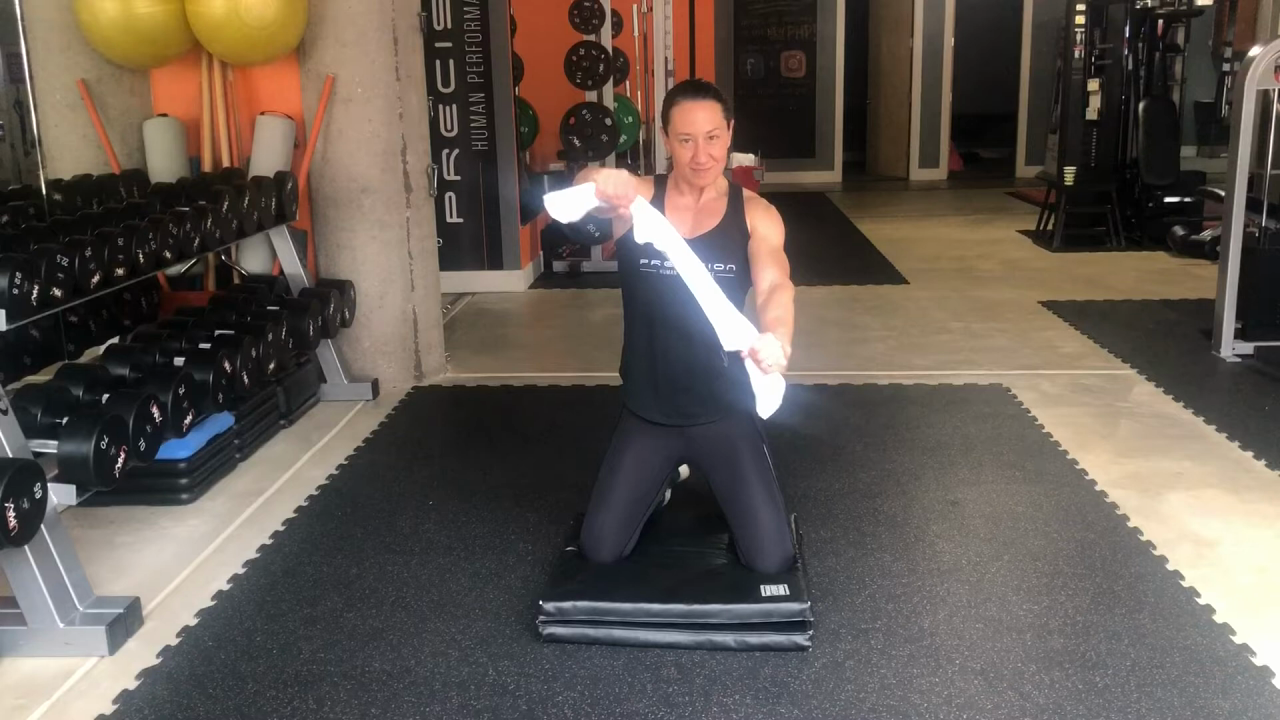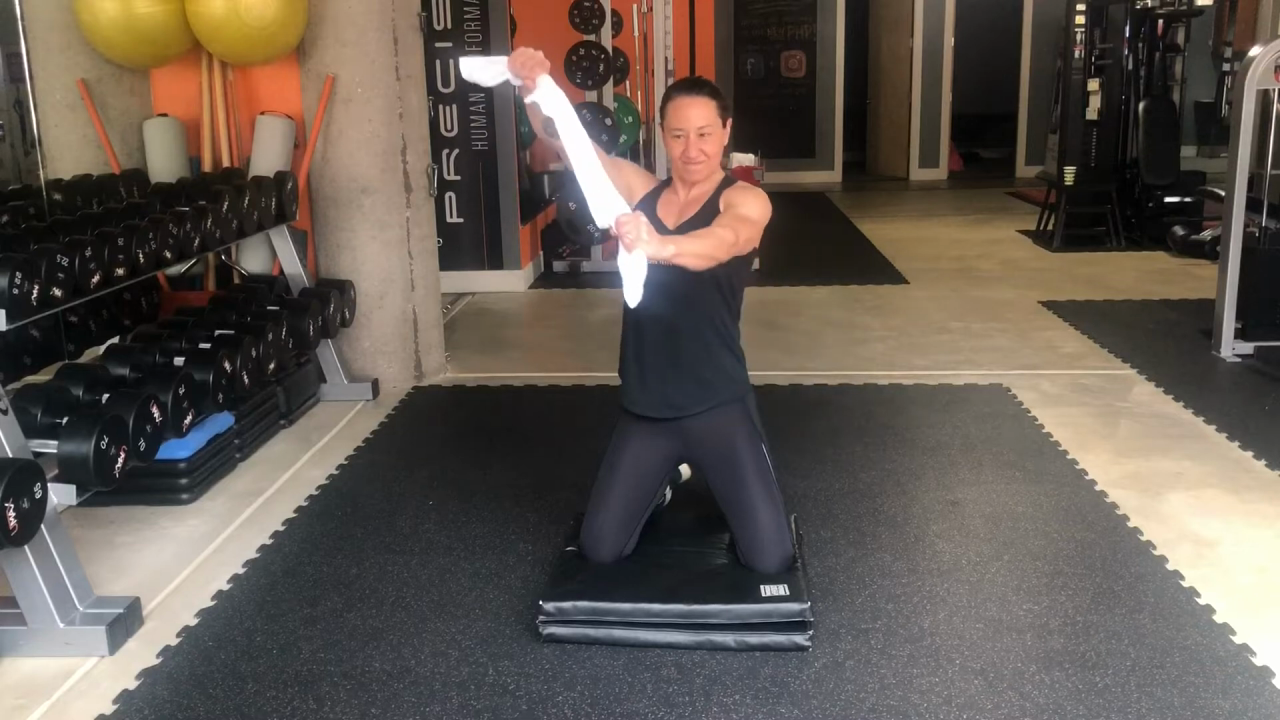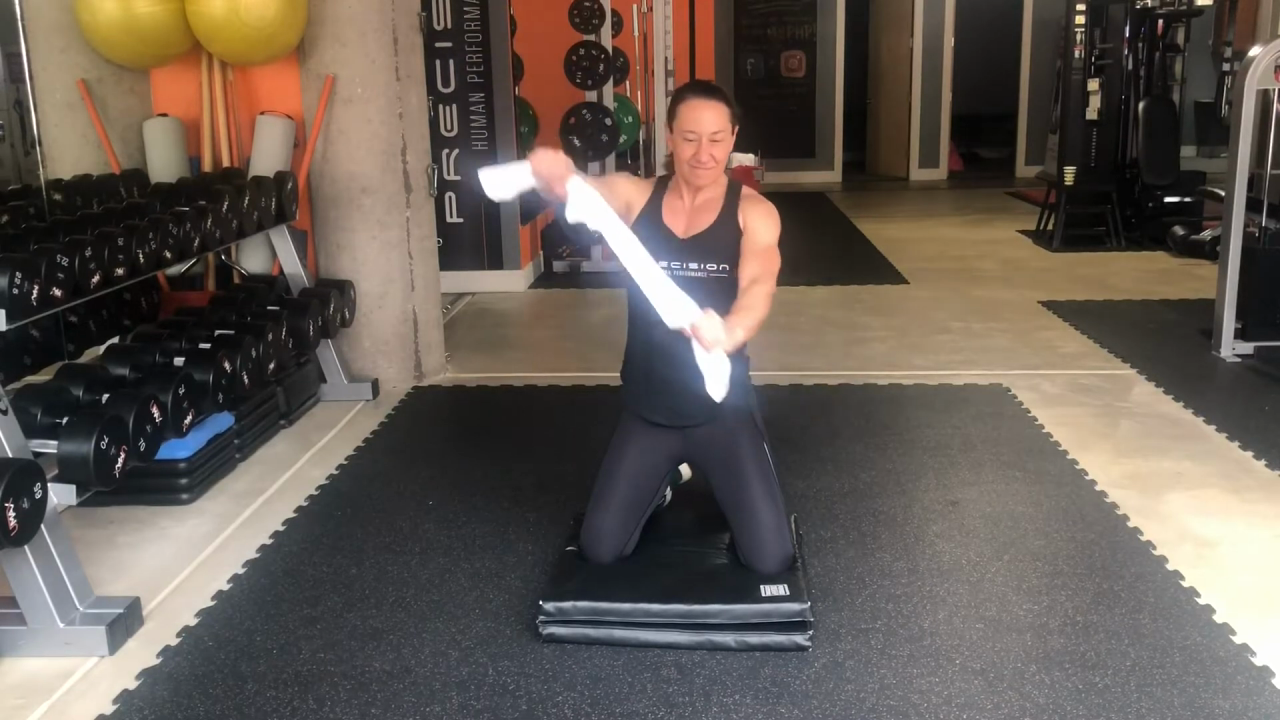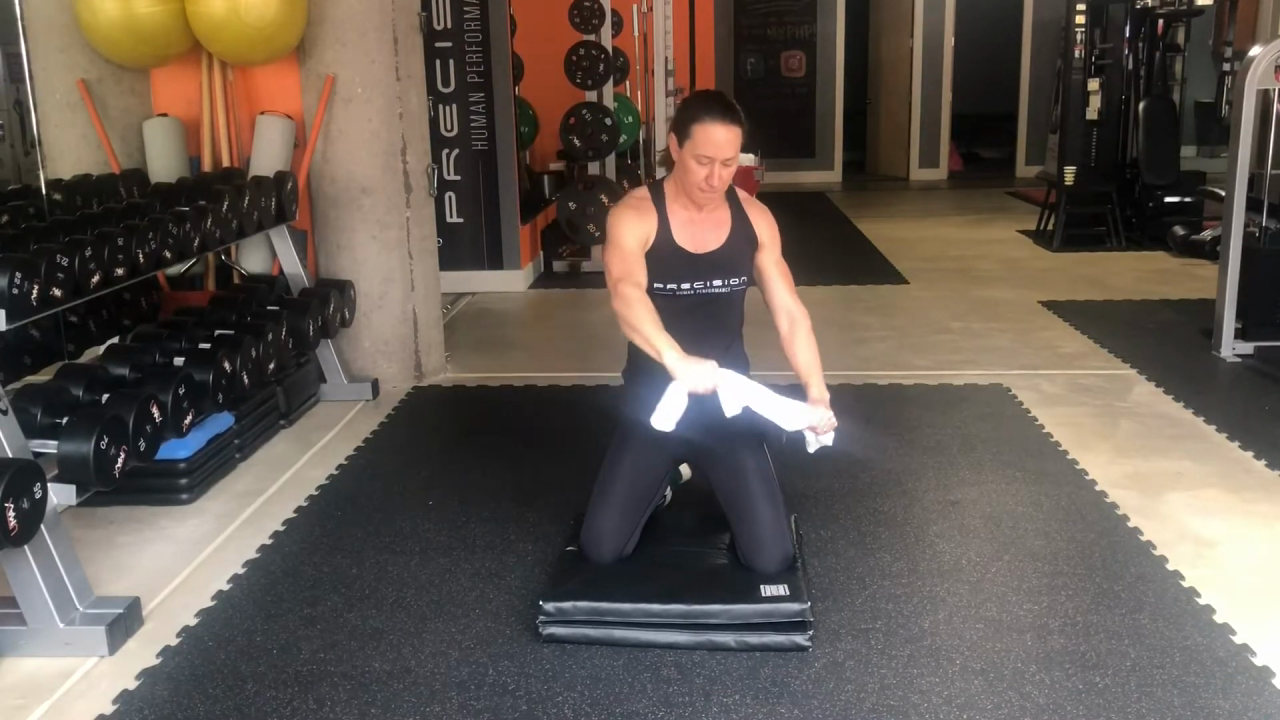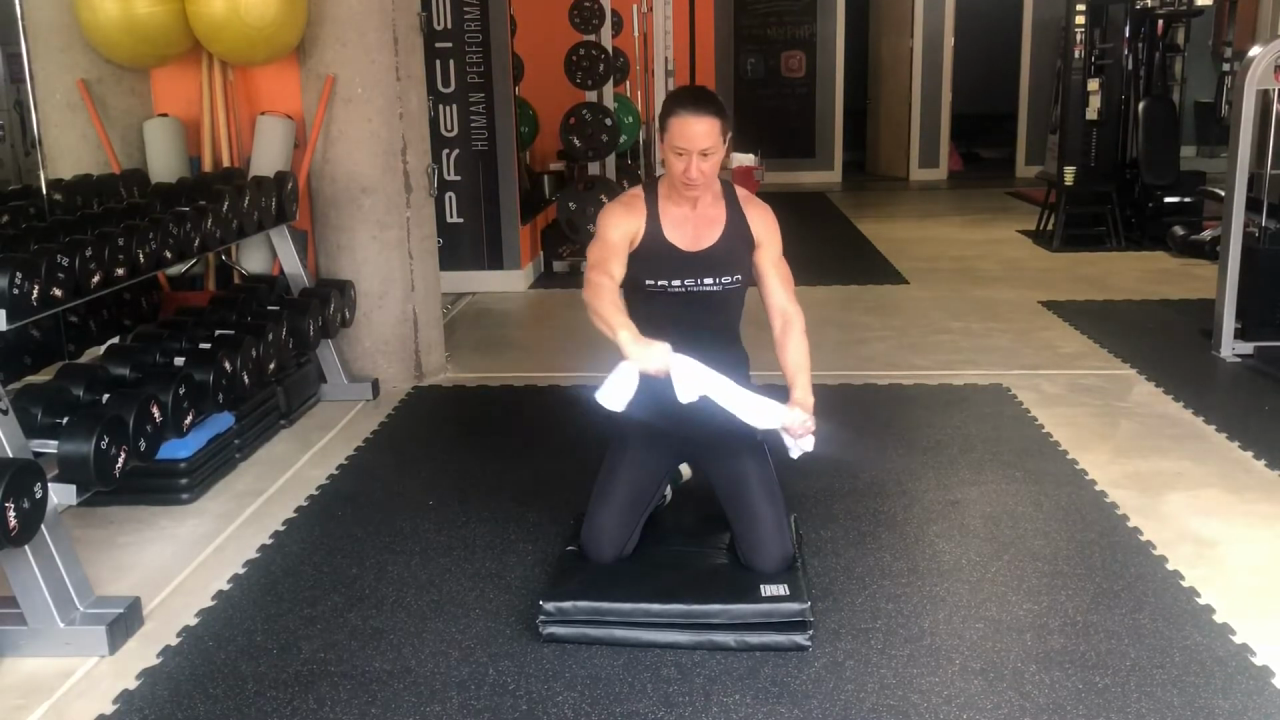
dt=1s
person 1, frame 1
left shoulder: (756, 215)
right shoulder: (636, 196)
left elbow: (775, 286)
right elbow: (599, 193)
left wrist: (777, 342)
right wrist: (599, 187)
left hip: (723, 411)
right hip: (645, 412)
left knee: (772, 559)
right knee: (599, 549)
left ankle: (703, 481)
right ankle: (659, 486)
person 1, frame 2
left shoulder: (746, 201)
right shoulder: (637, 188)
left elbow: (720, 243)
right elbow: (564, 136)
left wrist: (660, 246)
right wrist: (535, 87)
left hip: (719, 407)
right hip: (644, 408)
left knee: (771, 558)
right knee: (599, 549)
left ankle: (724, 486)
right ankle: (662, 483)
person 1, frame 3
left shoulder: (754, 211)
right shoulder: (634, 195)
left elbow: (758, 284)
left wrist: (729, 332)
right wrist: (552, 172)
left hip: (721, 408)
right hip: (646, 408)
left knee: (771, 558)
right knee: (599, 548)
left ankle: (708, 482)
right ankle: (659, 485)
person 1, frame 4
left shoulder: (754, 217)
right shoulder: (634, 214)
left elbow: (790, 312)
right elbow: (625, 294)
left wrist: (817, 392)
right wrist: (677, 361)
right hip: (654, 402)
left knee: (771, 559)
right knee: (601, 548)
left ankle: (708, 478)
right ankle: (661, 483)
person 1, frame 5
left shoulder: (752, 215)
right shoulder: (628, 213)
left elbow: (786, 313)
right elbow: (597, 283)
left wrist: (801, 395)
right wrist: (630, 339)
left hip: (728, 404)
right hip: (652, 403)
left knee: (772, 558)
right knee: (601, 548)
left ankle: (700, 476)
right ankle: (660, 484)
